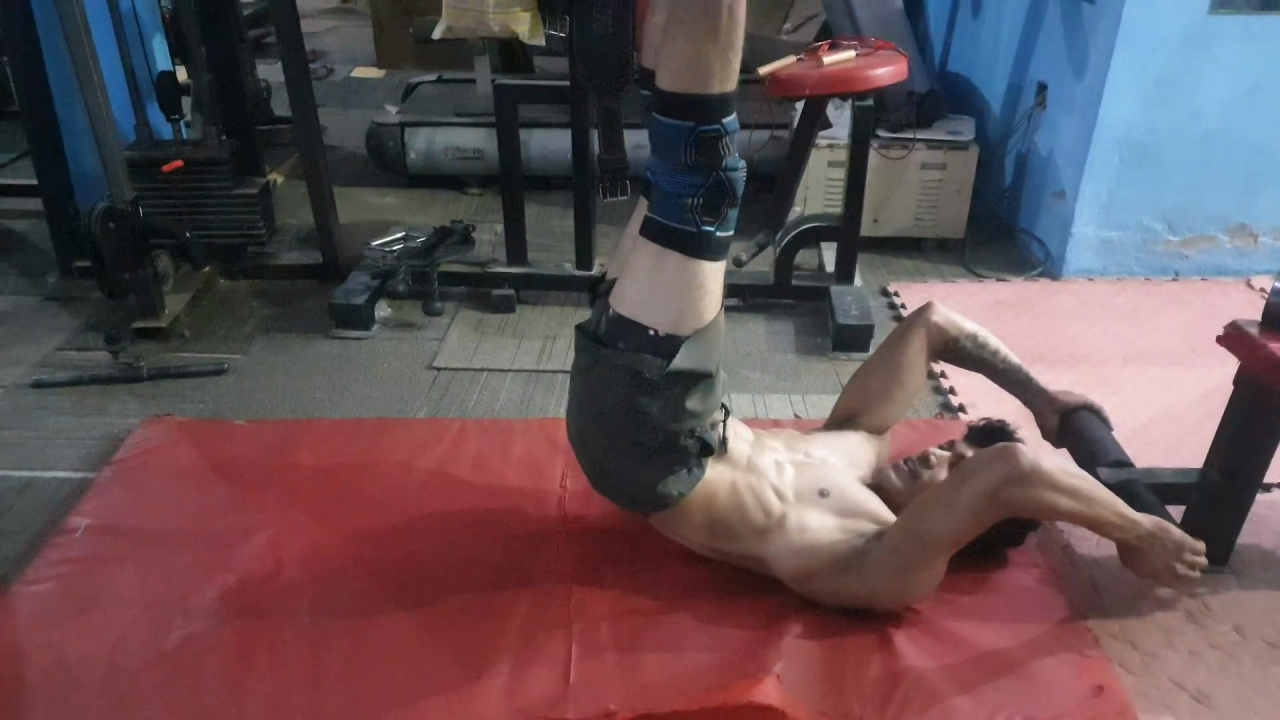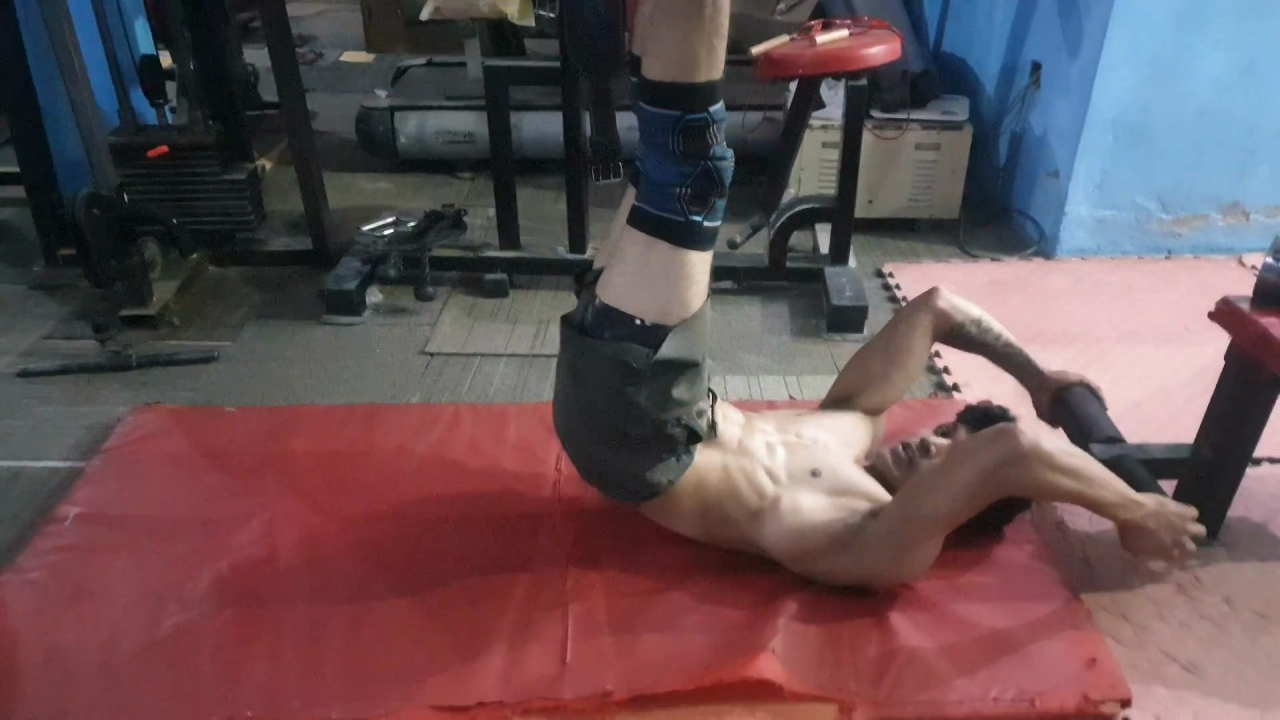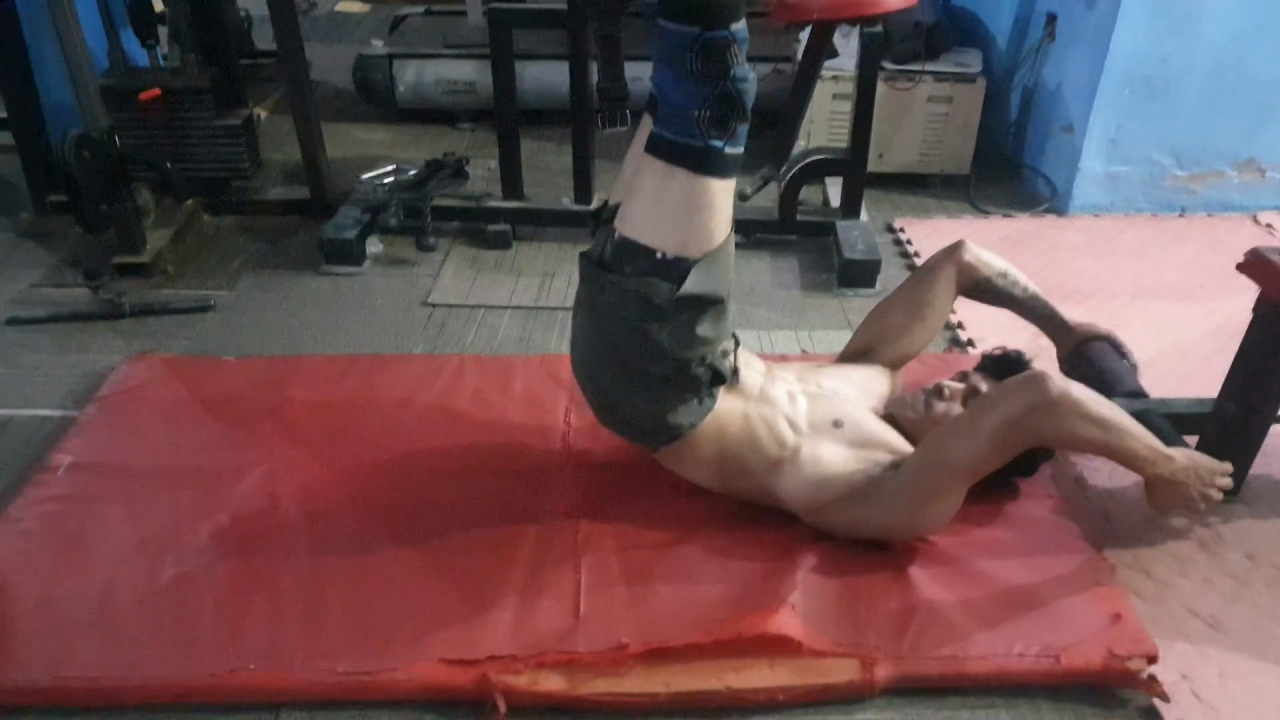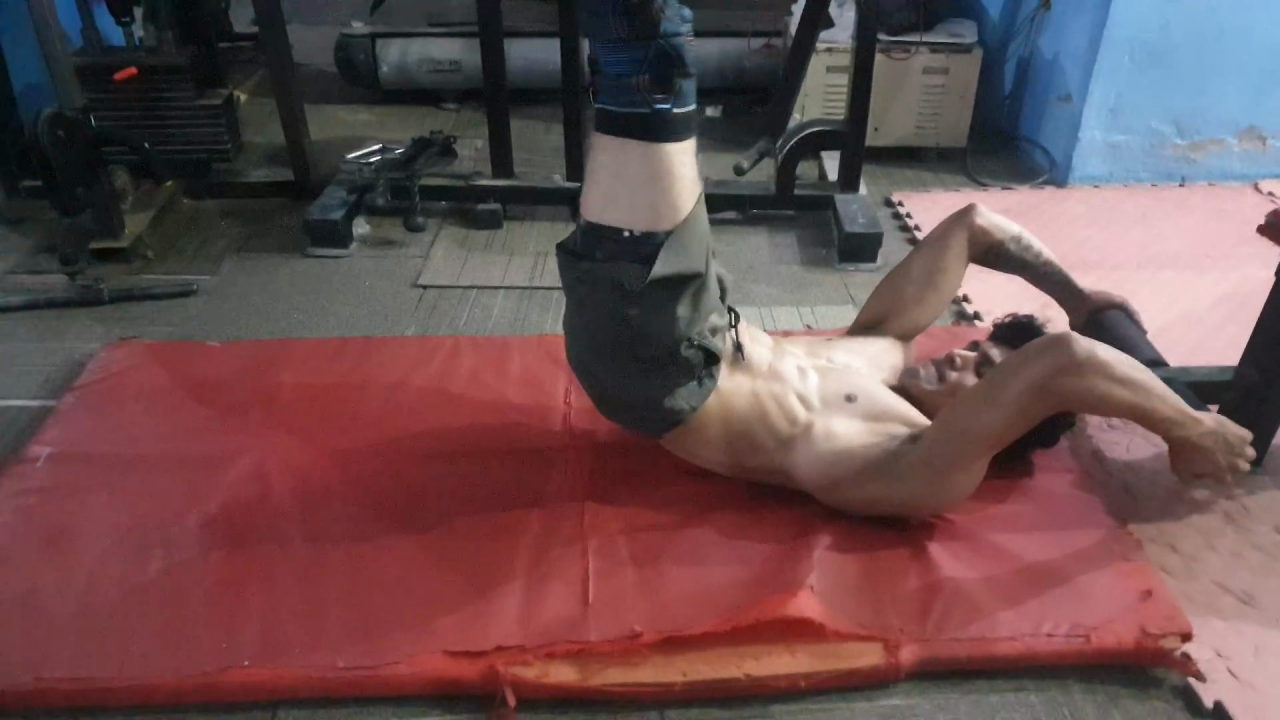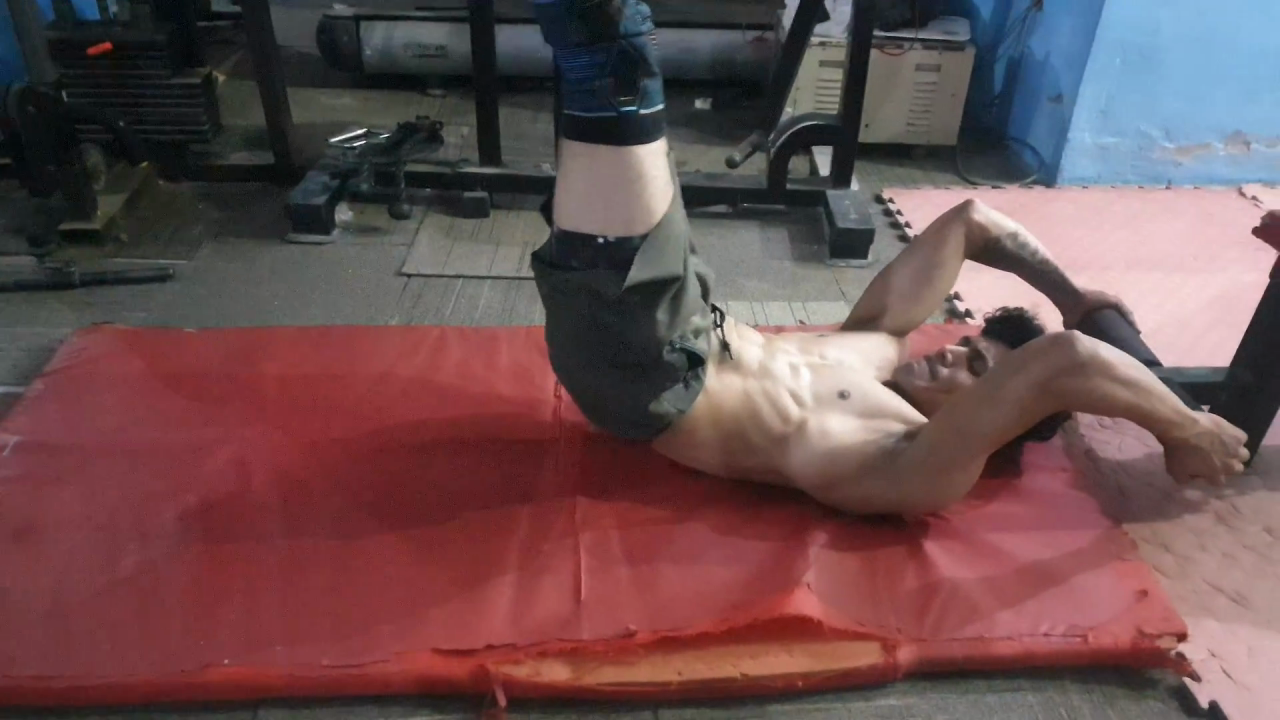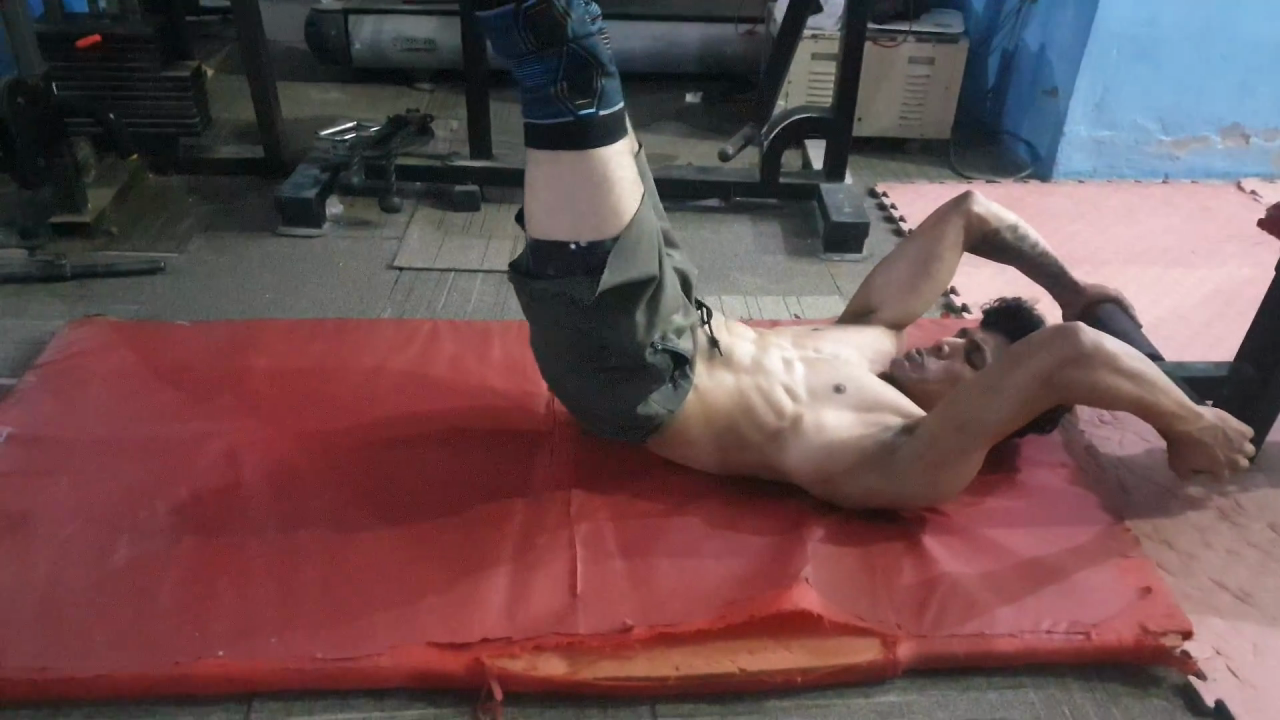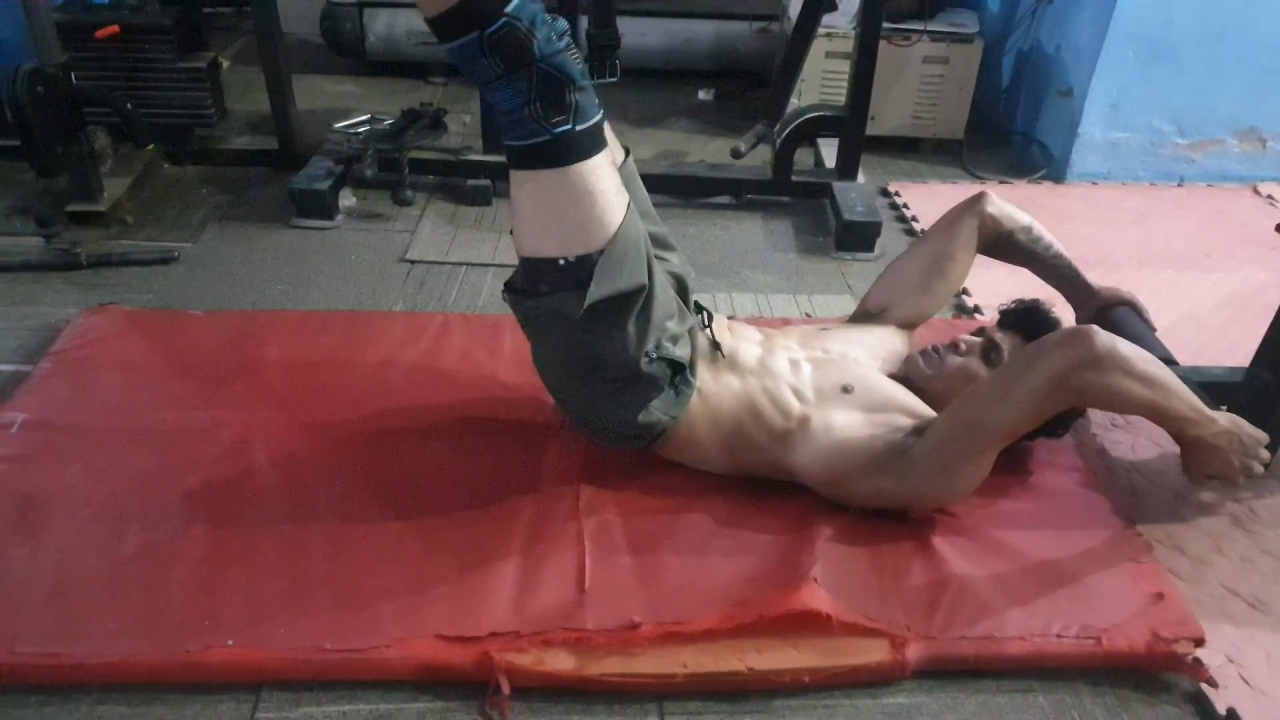
dt=0.4s
person 1, frame 1
left shoulder: (896, 571)
right shoulder: (858, 449)
right elbow: (931, 324)
left wrist: (1139, 534)
right wrist: (1041, 398)
left hip: (643, 440)
right hip: (637, 405)
person 1, frame 2
left shoulder: (891, 549)
right shoulder: (853, 430)
right elbow: (937, 308)
left wrist: (1139, 514)
right wrist: (1037, 378)
left hip: (629, 426)
right hip: (623, 385)
person 1, frame 3
left shoulder: (914, 499)
right shoulder: (870, 382)
right elbow: (961, 261)
left wrist: (1166, 468)
right wrist: (1064, 330)
left hip: (652, 374)
right hip: (650, 334)
person 1, frame 4
left shoulder: (933, 477)
right shoulder: (883, 355)
right elbow: (973, 225)
left wrist: (1193, 432)
right wrist: (1079, 299)
left hip: (652, 364)
right hip: (697, 336)
person 1, frame 5
left shoulder: (929, 474)
right shoulder: (878, 350)
right elbow: (970, 221)
left wrist: (1187, 432)
right wrist: (1073, 297)
left hip: (642, 371)
right hip: (692, 334)
person 1, frame 6
left shoulder: (926, 464)
right shoulder: (874, 342)
right elbow: (970, 213)
left wrist: (1190, 428)
right wrist: (1074, 290)
left hip: (632, 372)
right hip: (684, 331)
person 1, frame 7
left shoulder: (936, 468)
right shoulder: (885, 342)
right elbow: (982, 213)
left wrist: (1205, 432)
right wrist: (1086, 290)
left hip: (638, 382)
right hip: (684, 330)
left knee: (548, 92)
right knee: (552, 91)
